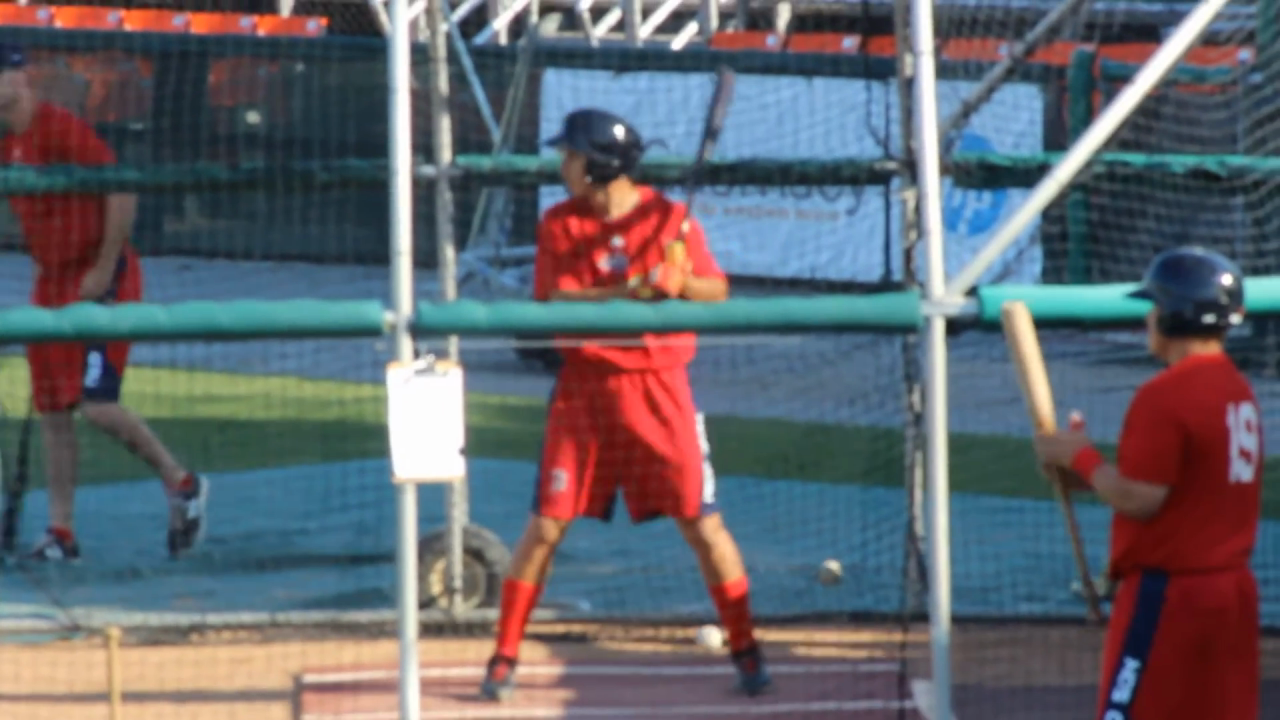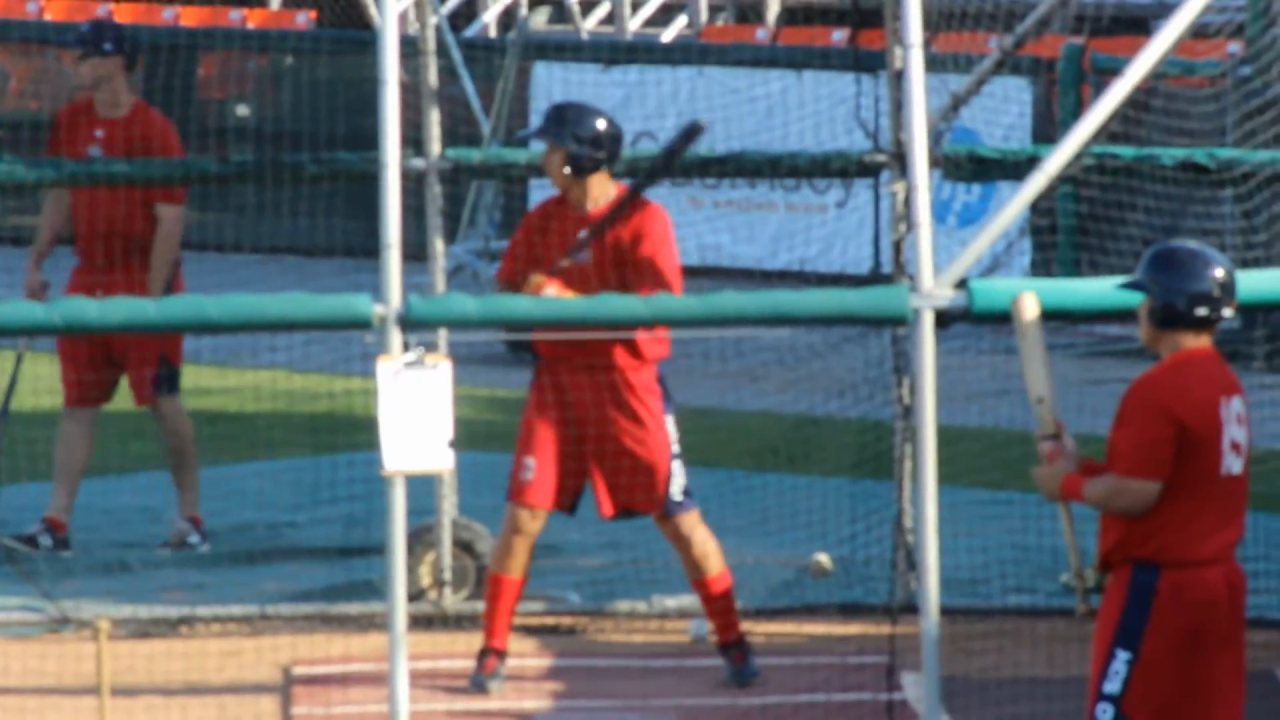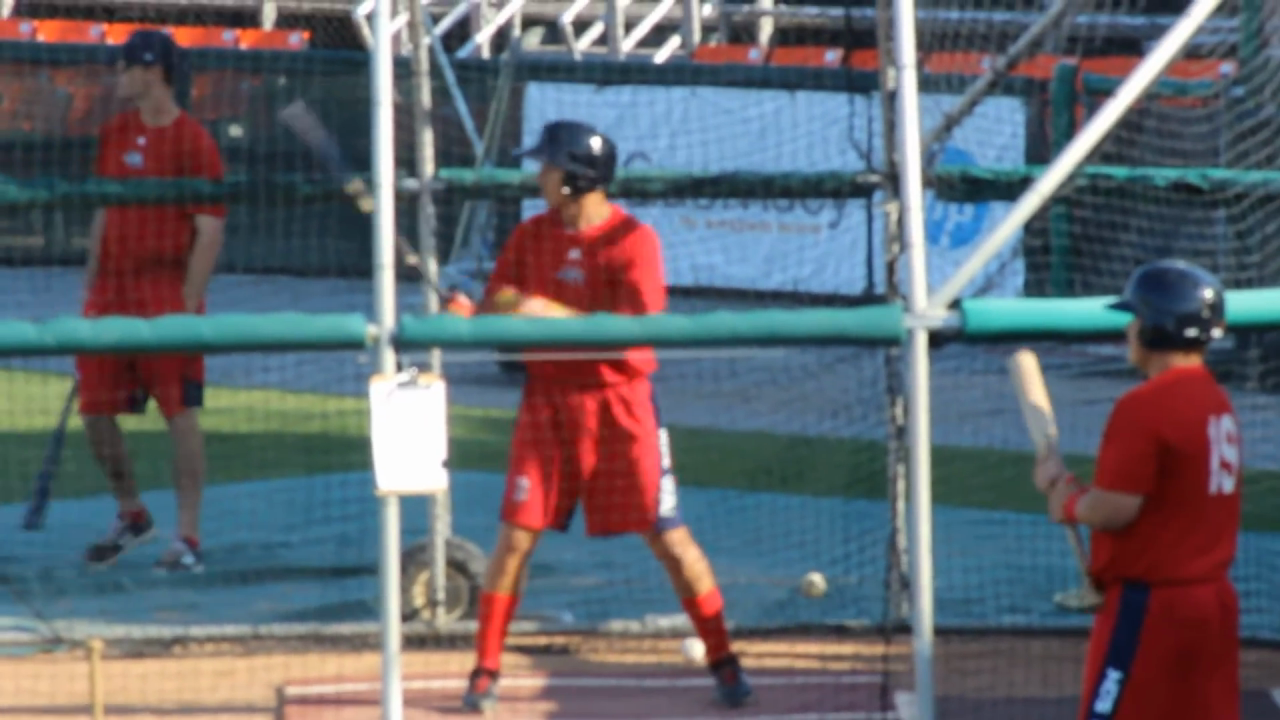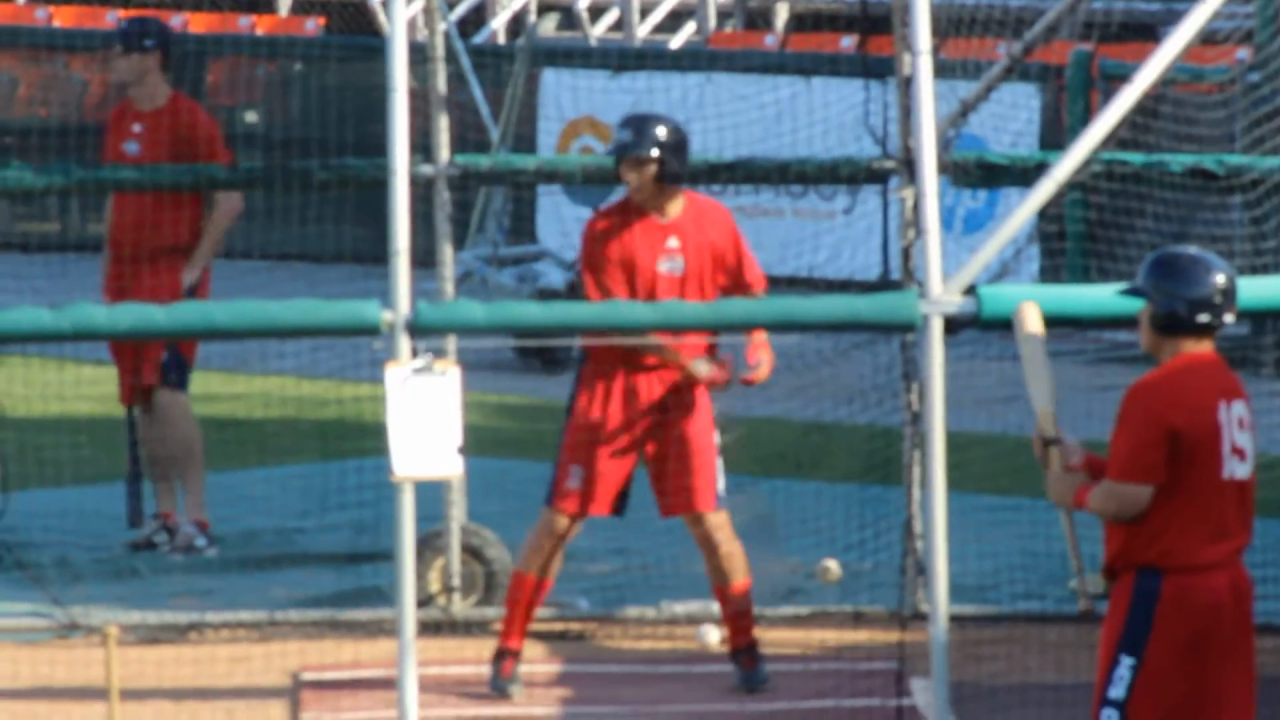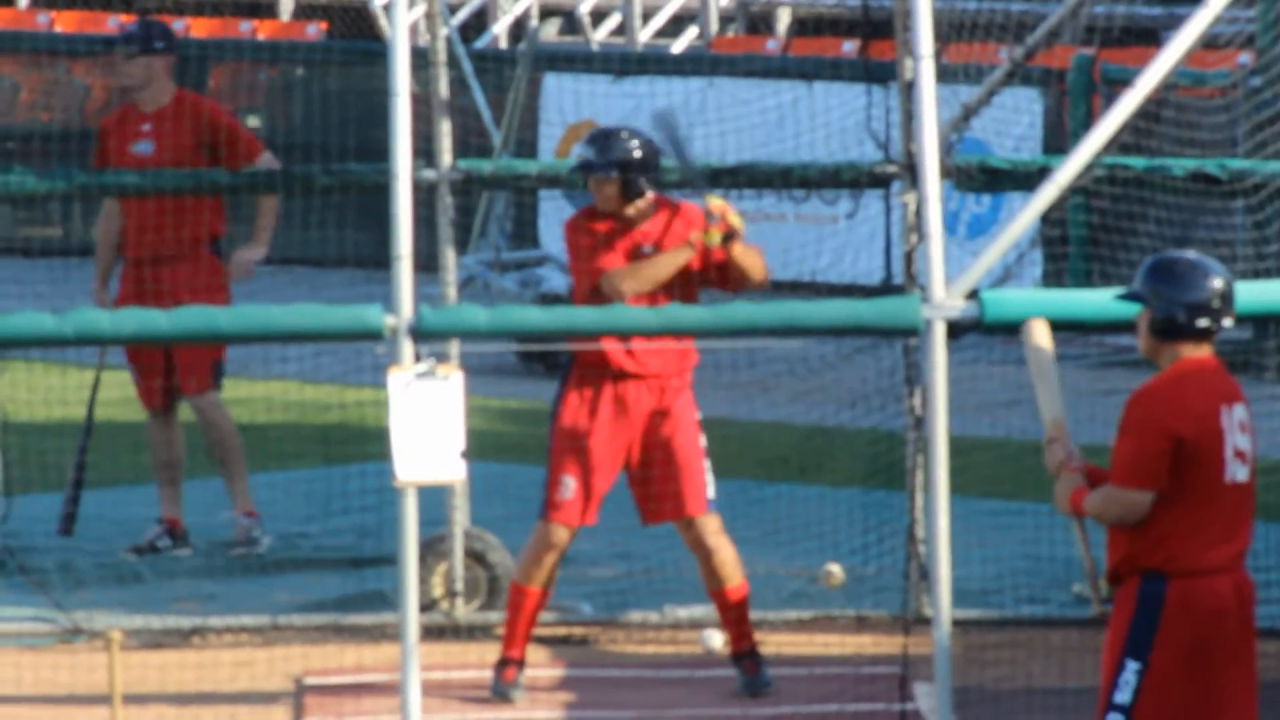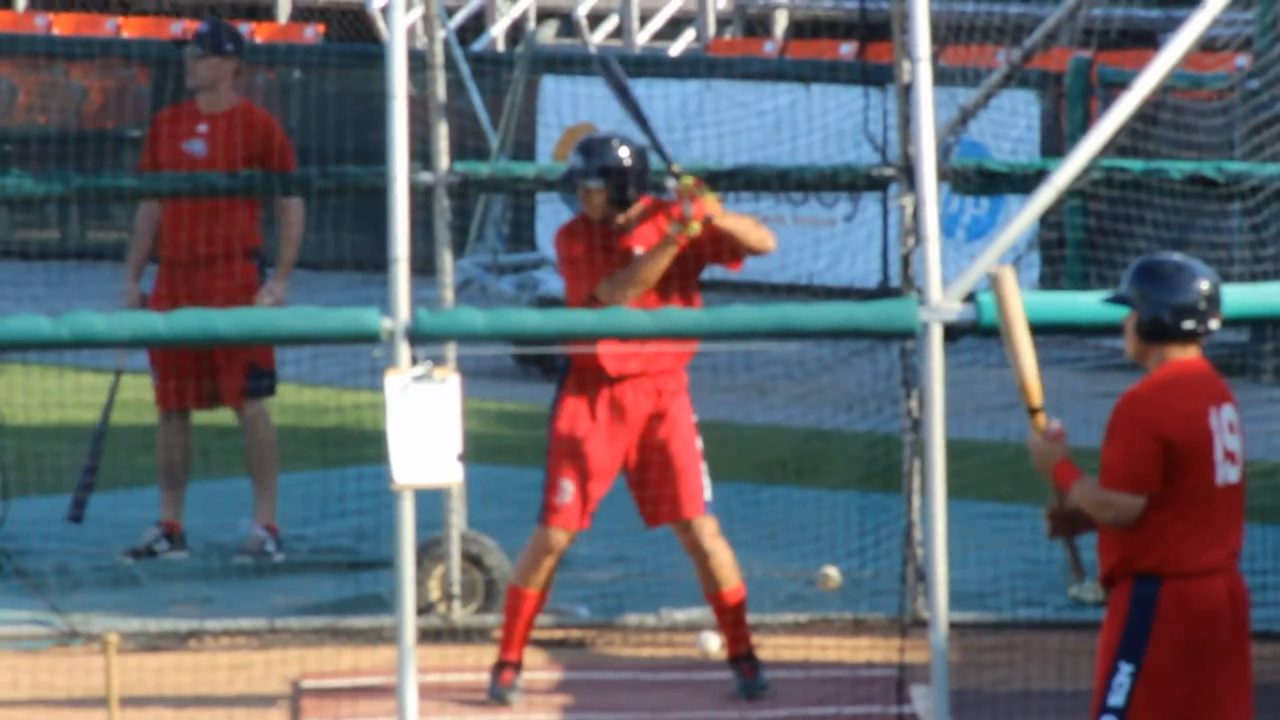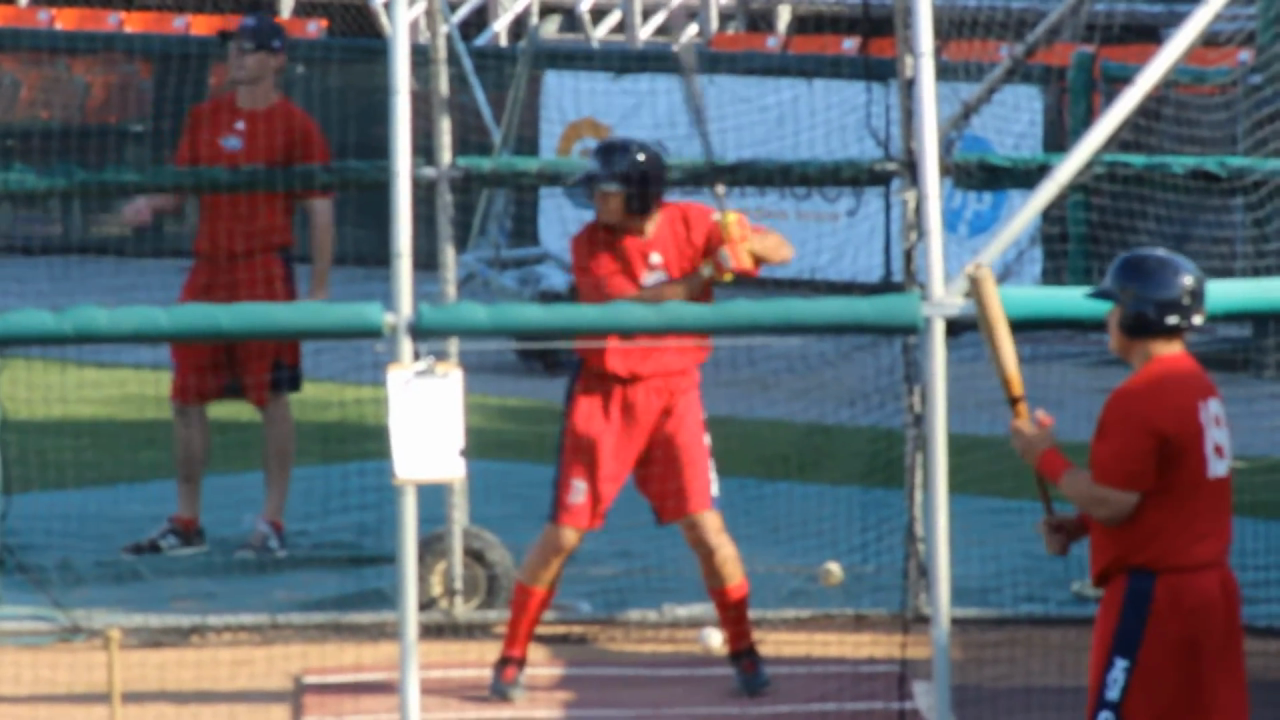
dt=0.5s
person 1, frame 1
left shoulder: (670, 218)
right shoulder: (558, 222)
left elbow: (717, 293)
right elbow: (559, 304)
left wrist: (683, 281)
right wrist: (635, 290)
left hip: (659, 386)
right hip: (584, 386)
left knee: (702, 522)
right knee: (546, 524)
left ankle: (746, 650)
right ankle: (504, 655)
person 1, frame 2
left shoulder: (644, 217)
right shoulder: (542, 219)
right elbow: (505, 292)
left wrist: (570, 299)
right wrist: (530, 293)
left hip: (628, 383)
right hip: (558, 380)
left knee: (679, 517)
right knee: (523, 517)
left ankle: (732, 641)
right ankle: (493, 648)
person 1, frame 3
left shoulder: (634, 240)
right shoulder: (532, 236)
right elbow: (505, 306)
left wrist: (550, 311)
right wrist: (473, 313)
left hip: (620, 402)
right hip: (550, 399)
left knee: (668, 535)
right knee: (517, 535)
left ankle: (724, 660)
right ankle: (486, 668)
person 1, frame 4
left shoulder: (714, 220)
right shoulder: (606, 228)
left elbow: (748, 290)
left wrist: (757, 343)
right wrist: (683, 359)
left hip: (685, 390)
right hip: (612, 382)
left knee: (711, 521)
right knee: (560, 516)
left ankle: (744, 647)
right ankle: (509, 649)
person 1, frame 5
left shoulder: (687, 217)
right shoulder: (582, 228)
left elbow: (757, 277)
right elbow: (621, 286)
left wrist: (729, 239)
right wrist: (692, 242)
left hip: (667, 391)
right hip: (595, 392)
left knee: (703, 526)
right knee: (555, 529)
left ankle: (746, 651)
right ankle: (511, 656)
person 1, frame 6
left shoulder: (675, 218)
right shoulder: (573, 237)
left elbow: (764, 242)
right elbow: (616, 294)
left wrist: (712, 215)
right wrist: (675, 236)
left hip: (663, 393)
right hip: (591, 396)
left knee: (699, 529)
right knee: (553, 533)
left ankle: (743, 654)
right ankle: (508, 659)
person 1, frame 7
left shoulder: (692, 222)
right shoulder: (589, 244)
left elbow: (782, 251)
right elbow: (637, 310)
left wrist: (745, 242)
right wrist: (710, 272)
left hip: (674, 392)
right hip: (604, 395)
left knee: (705, 525)
right knee: (564, 532)
left ankle: (743, 651)
right ankle: (511, 656)
person 2, frame 1
left shoulder: (64, 129)
left elbow: (124, 197)
left wrist: (103, 269)
left hip: (99, 284)
right hip: (52, 283)
left knee: (96, 405)
right knee: (51, 412)
left ankle: (181, 483)
right ankle: (59, 533)
person 2, frame 2
left shoulder: (156, 130)
right shoulder: (69, 121)
left elbow: (171, 220)
right elbow: (59, 195)
left wrist: (153, 297)
left hip: (144, 279)
right hip: (90, 277)
left knee: (163, 401)
right knee: (77, 404)
left ankle: (191, 520)
right ankle: (55, 524)
person 2, frame 3
left shoulder: (194, 142)
right shoulder: (114, 133)
left elbow: (209, 232)
right elbow: (106, 212)
left wrist: (187, 308)
right wrist: (90, 285)
left hip: (167, 293)
right hip: (112, 291)
left knee: (180, 416)
right knee: (96, 410)
left ankle: (186, 540)
right ankle: (131, 517)
person 2, frame 4
left shoulder: (190, 120)
right shoulder: (117, 121)
left elbow: (230, 200)
right elbow: (116, 201)
left wrist: (194, 269)
right wrist: (108, 277)
left hip: (173, 274)
right hip: (126, 277)
left knee: (167, 394)
right knee: (142, 401)
left ankle: (196, 522)
right ankle: (165, 520)
person 2, frame 5
left shoulder: (203, 116)
right shoulder: (114, 128)
left elbow: (267, 167)
right elbow: (112, 209)
left wrist: (259, 242)
right wrist: (100, 284)
left hip: (197, 275)
right hip: (139, 280)
left knee: (202, 396)
right knee: (157, 404)
left ankle: (247, 514)
right ankle: (171, 525)
person 2, frame 6
left shoulder: (259, 125)
right shoulder: (166, 124)
left elbow: (292, 204)
right elbow: (151, 205)
left wrist: (280, 279)
right wrist: (132, 278)
left hip: (234, 281)
right hip: (174, 281)
left knee: (249, 404)
right knee: (171, 407)
left ankle: (267, 529)
right ankle: (170, 528)
person 2, frame 7
left shoulder: (298, 127)
right shoulder: (204, 116)
left elbow: (320, 211)
left wrist: (320, 288)
right wrist: (150, 201)
left hip: (264, 274)
right hip: (206, 273)
left knee: (271, 399)
right knee: (188, 399)
left ankle: (272, 525)
right ankle: (186, 524)
person 3, frame 1
left shoulder: (1165, 394)
right shoulder: (1238, 390)
left elbow: (1138, 499)
left wrist: (1079, 455)
right wrist: (1085, 469)
left hip: (1168, 593)
right hip: (1231, 589)
person 3, frame 2
left shoulder: (1159, 387)
right shoulder: (1225, 382)
left elbow: (1134, 494)
left wrist: (1067, 483)
right wrist: (1080, 465)
left hip: (1157, 584)
right hip: (1217, 580)
person 3, frame 3
left shoulder: (1145, 405)
right shoulder: (1216, 402)
left elbow: (1113, 511)
left wrist: (1071, 505)
right wrist: (1071, 485)
left hip: (1149, 605)
right hip: (1211, 600)
person 3, frame 4
left shoulder: (1155, 392)
right shoulder: (1230, 387)
left elbow: (1126, 500)
left wrist: (1077, 492)
right wrist: (1084, 463)
left hip: (1161, 591)
right hip: (1226, 586)
person 3, frame 5
left shoulder: (1157, 399)
right shoulder: (1227, 391)
left elbow: (1127, 506)
left wrist: (1076, 496)
right wrist: (1084, 471)
left hip: (1167, 596)
right hip: (1227, 590)
person 3, frame 6
left shoulder: (1146, 401)
right shoulder: (1216, 393)
left elbow: (1120, 508)
left wrist: (1058, 469)
right wrist: (1083, 516)
left hip: (1159, 598)
right hip: (1220, 592)
person 3, frame 7
left shoulder: (1137, 397)
right shoulder: (1196, 384)
left elbow: (1112, 502)
left wrist: (1044, 457)
right wrist: (1078, 526)
left hip: (1153, 594)
right hip: (1209, 587)
